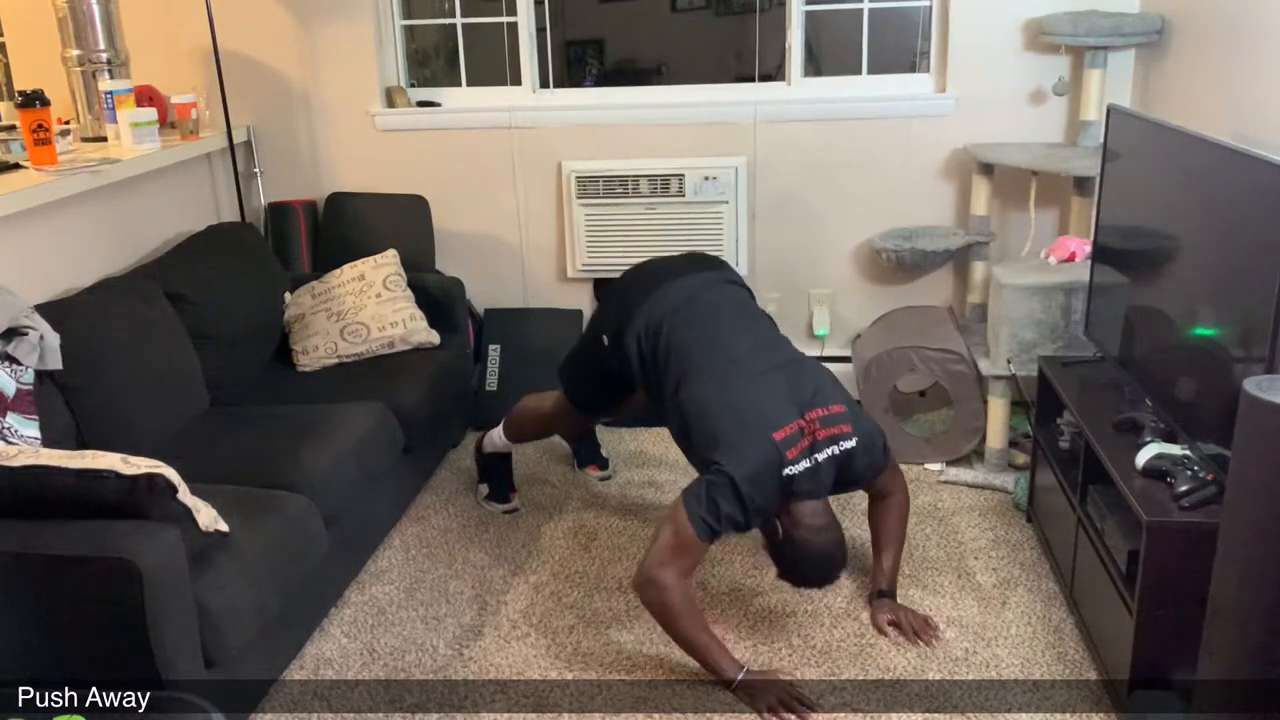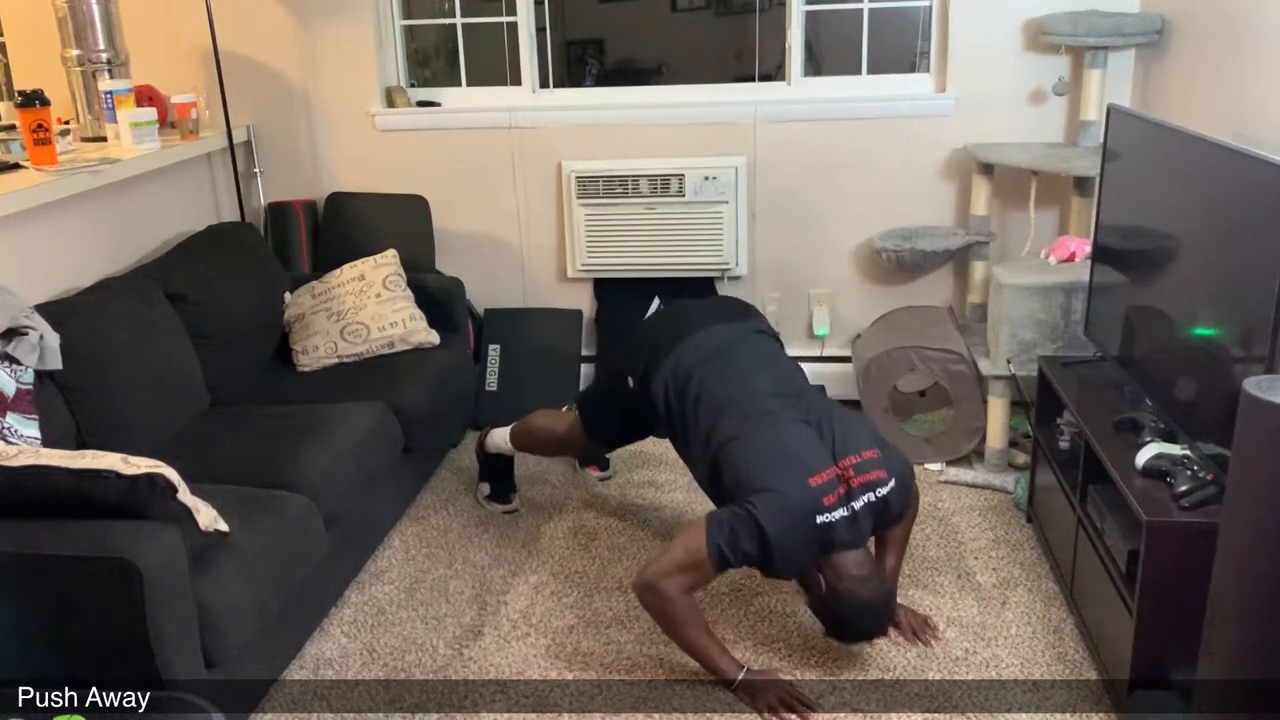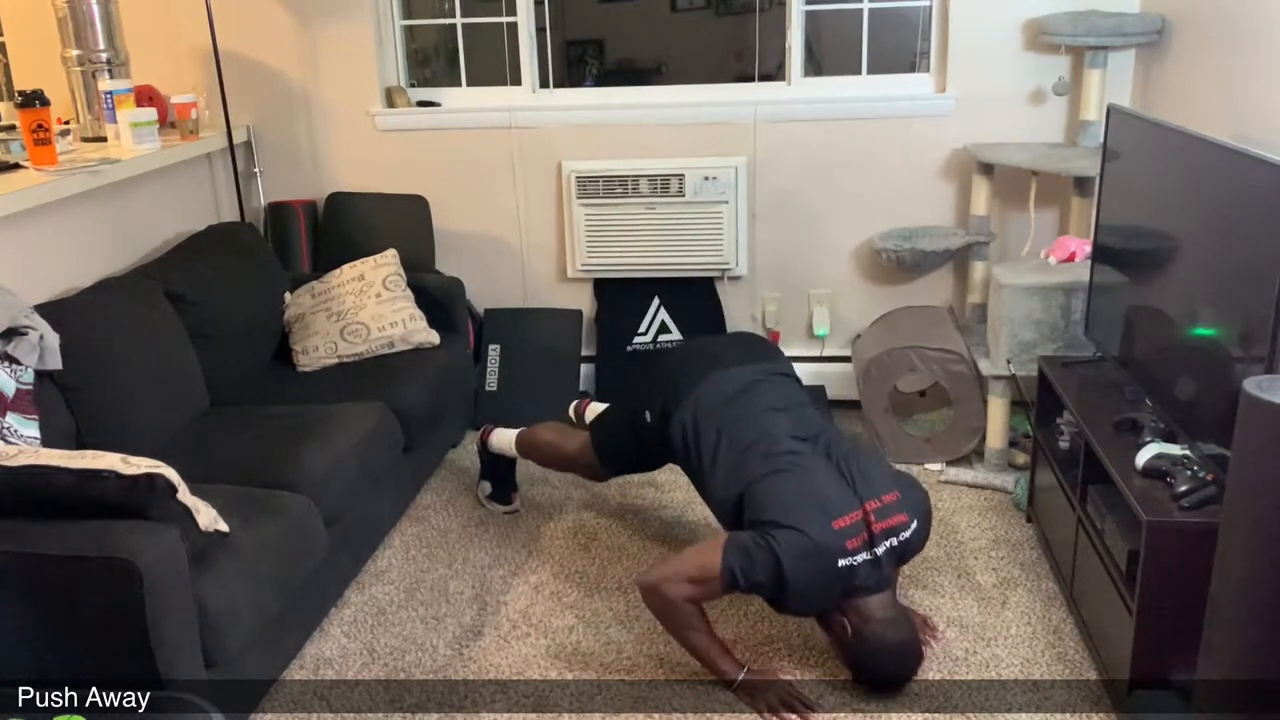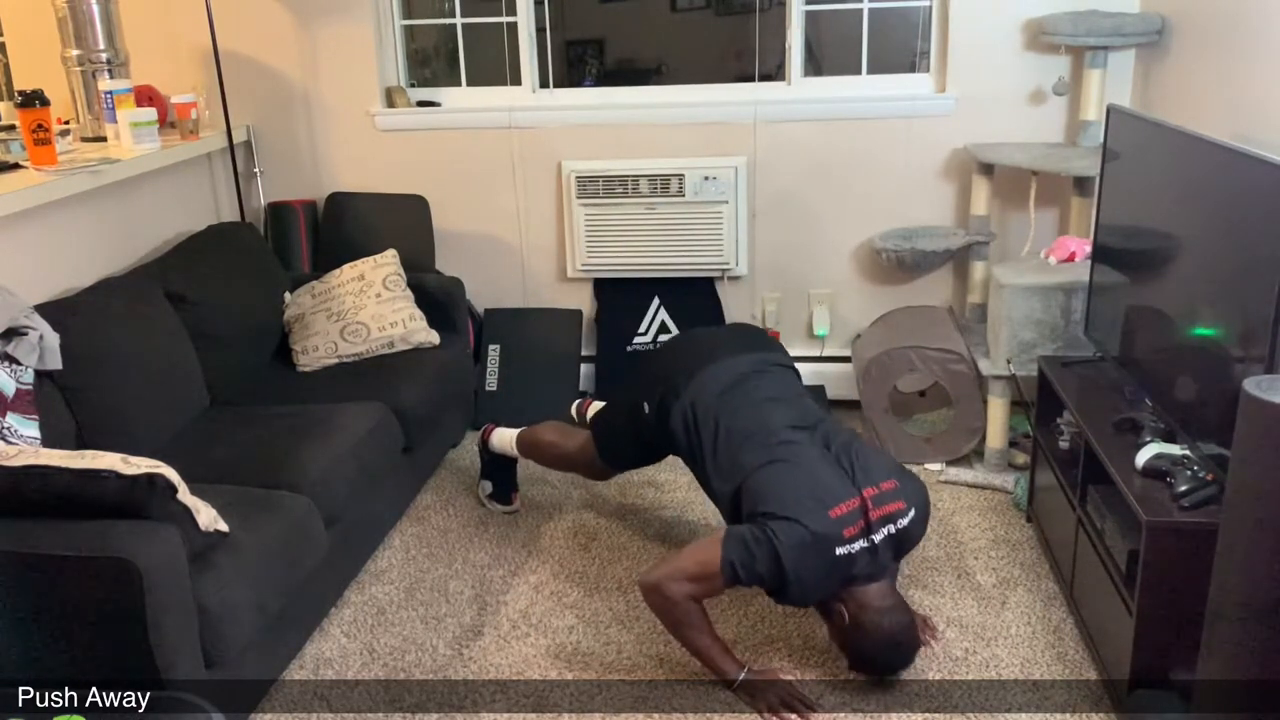
dt=0.4s
person 1, frame 1
left shoulder: (854, 437)
right shoulder: (746, 478)
left elbow: (892, 491)
right elbow: (656, 579)
left wrist: (884, 593)
right wrist: (738, 678)
left hip: (713, 283)
right hip: (642, 311)
left knee: (630, 398)
right knee: (570, 412)
left ankle: (582, 428)
right ankle: (495, 446)
person 1, frame 2
left shoulder: (890, 479)
right shoulder: (780, 523)
right elbow: (656, 584)
left wrist: (886, 598)
right wrist: (738, 678)
left hip: (739, 327)
right hip: (670, 356)
right knee: (580, 437)
left ankle: (581, 413)
right ankle: (497, 445)
person 1, frame 3
left shoulder: (913, 514)
right shoulder: (800, 560)
right elbow: (659, 585)
left wrist: (889, 601)
right wrist: (739, 678)
left hip: (756, 362)
right hip: (688, 391)
right knee: (591, 460)
left ankle: (592, 413)
right ankle: (499, 444)
person 1, frame 4
left shoulder: (911, 504)
right shoulder: (798, 547)
right elbow: (661, 585)
left wrist: (888, 600)
right wrist: (740, 678)
left hip: (755, 351)
right hip: (686, 381)
right knee: (592, 458)
left ankle: (592, 412)
right ankle: (499, 443)
